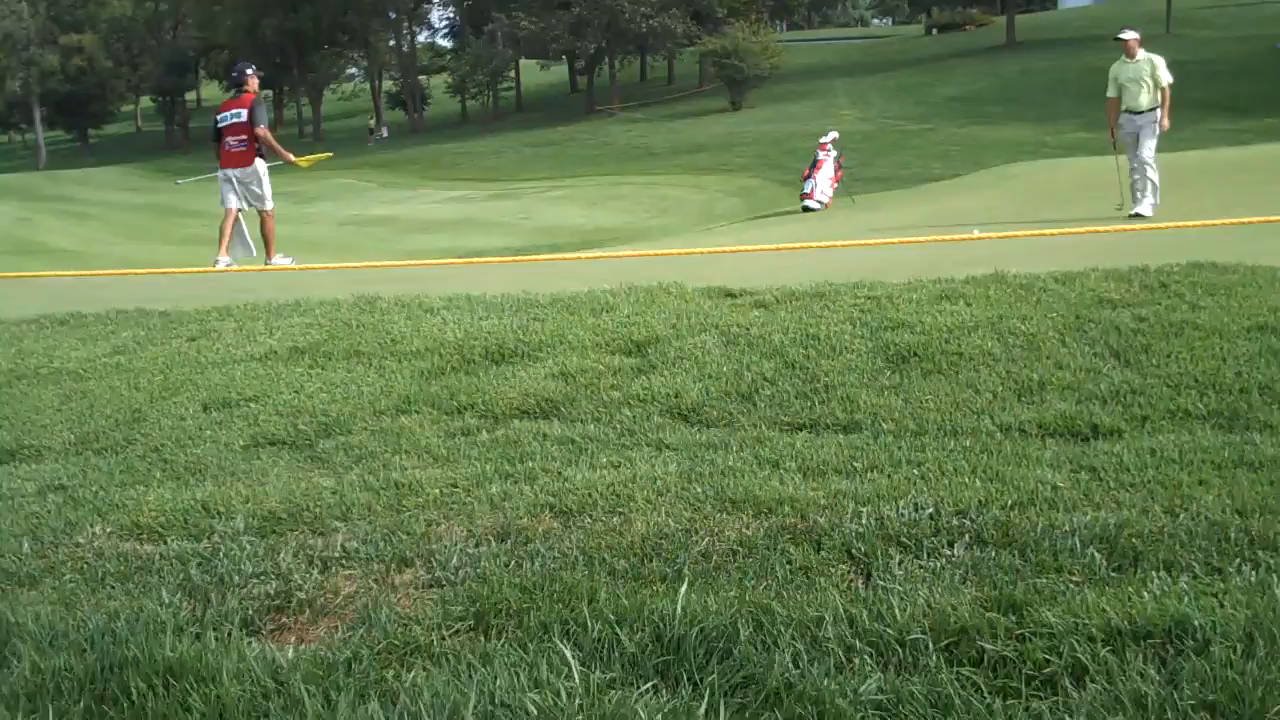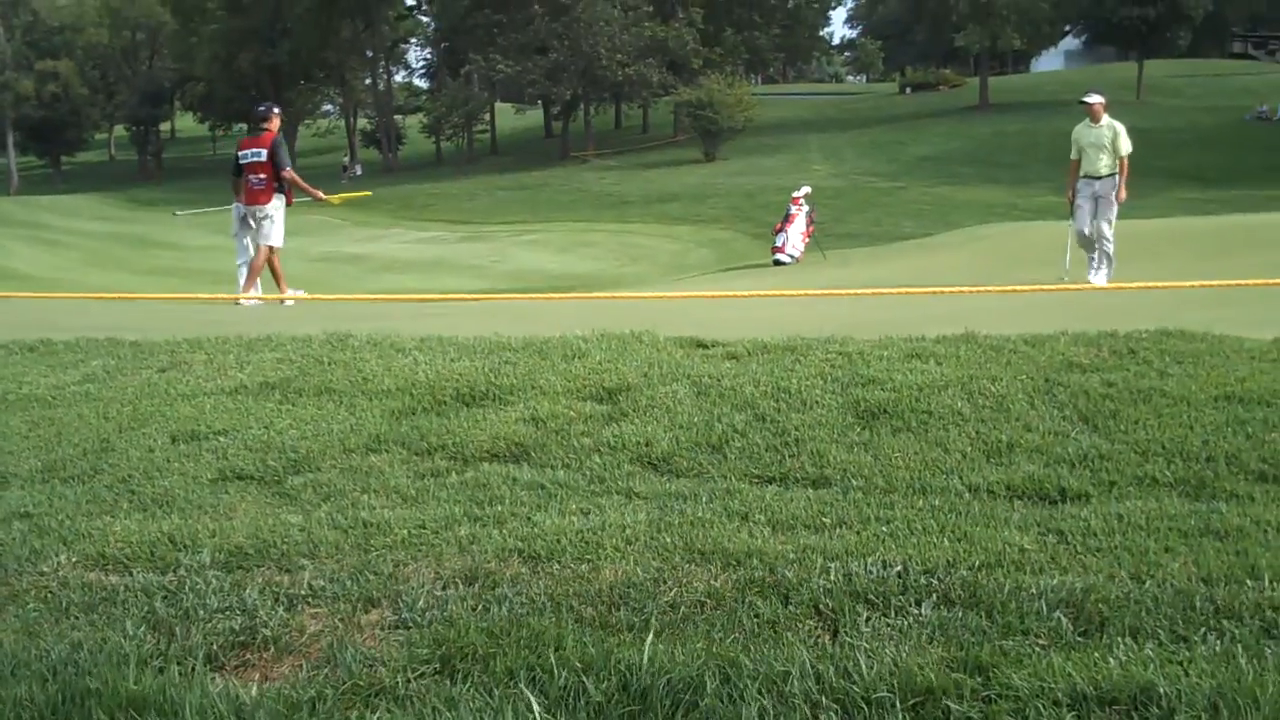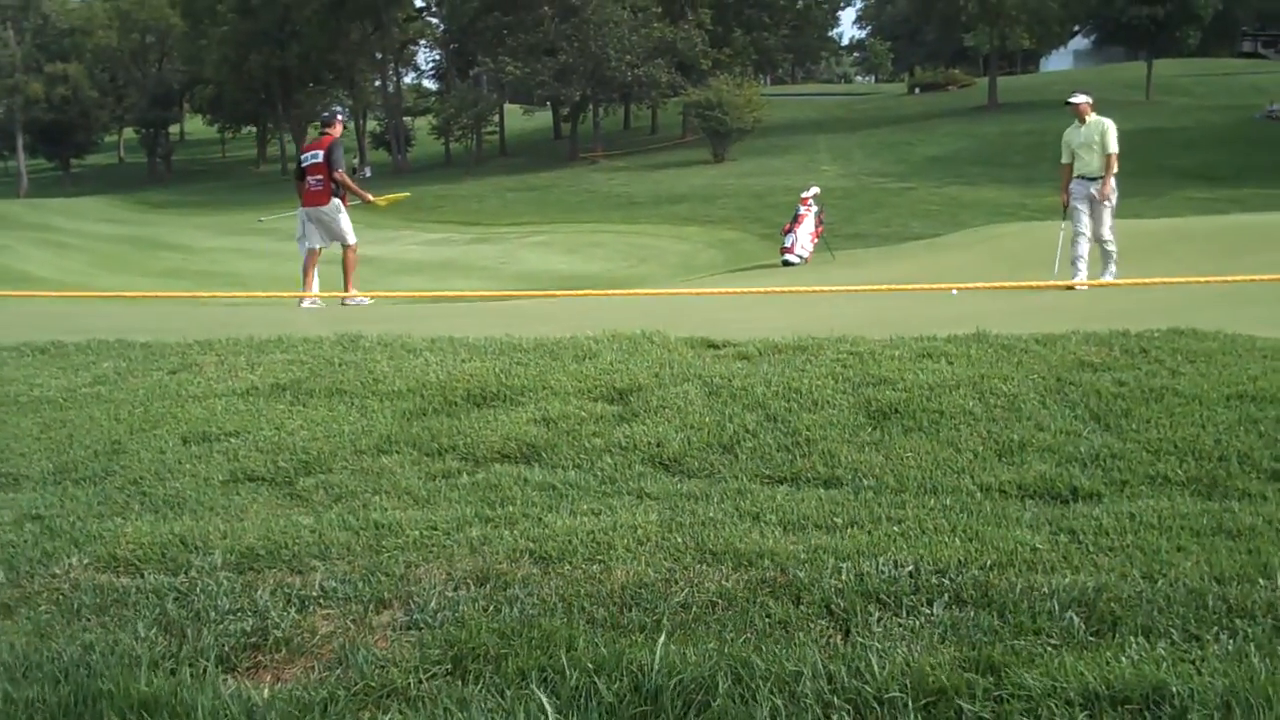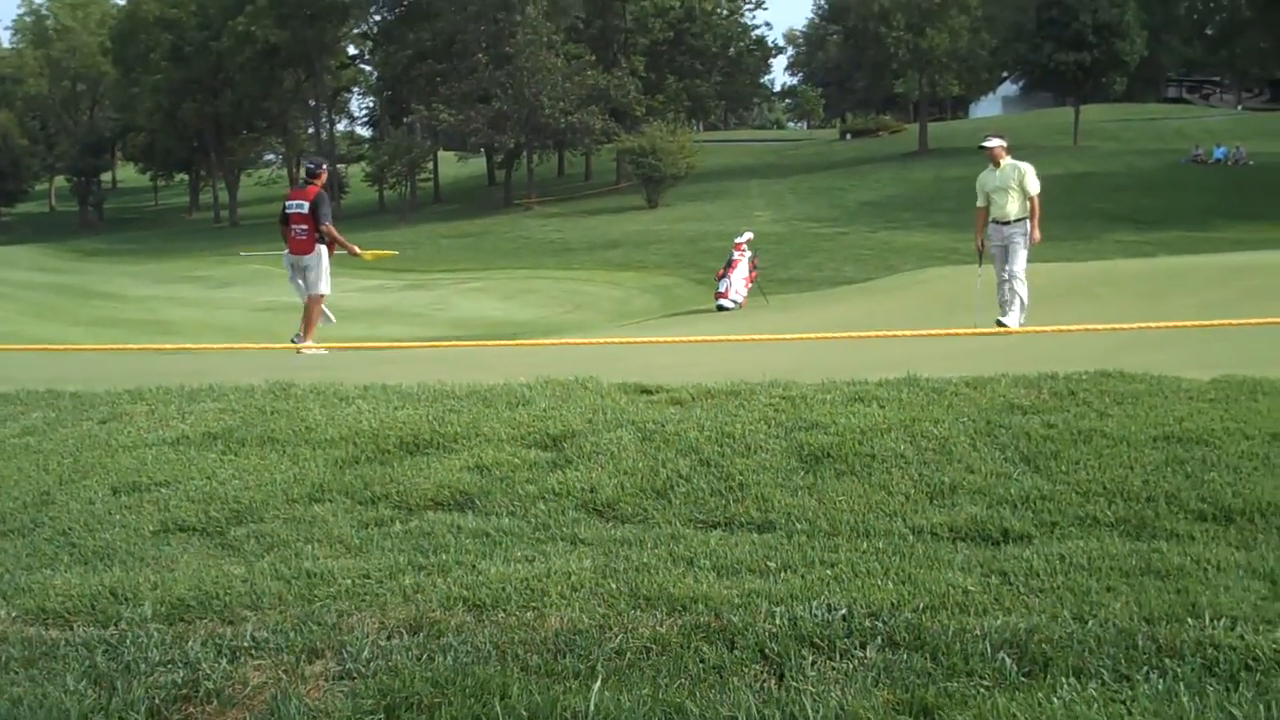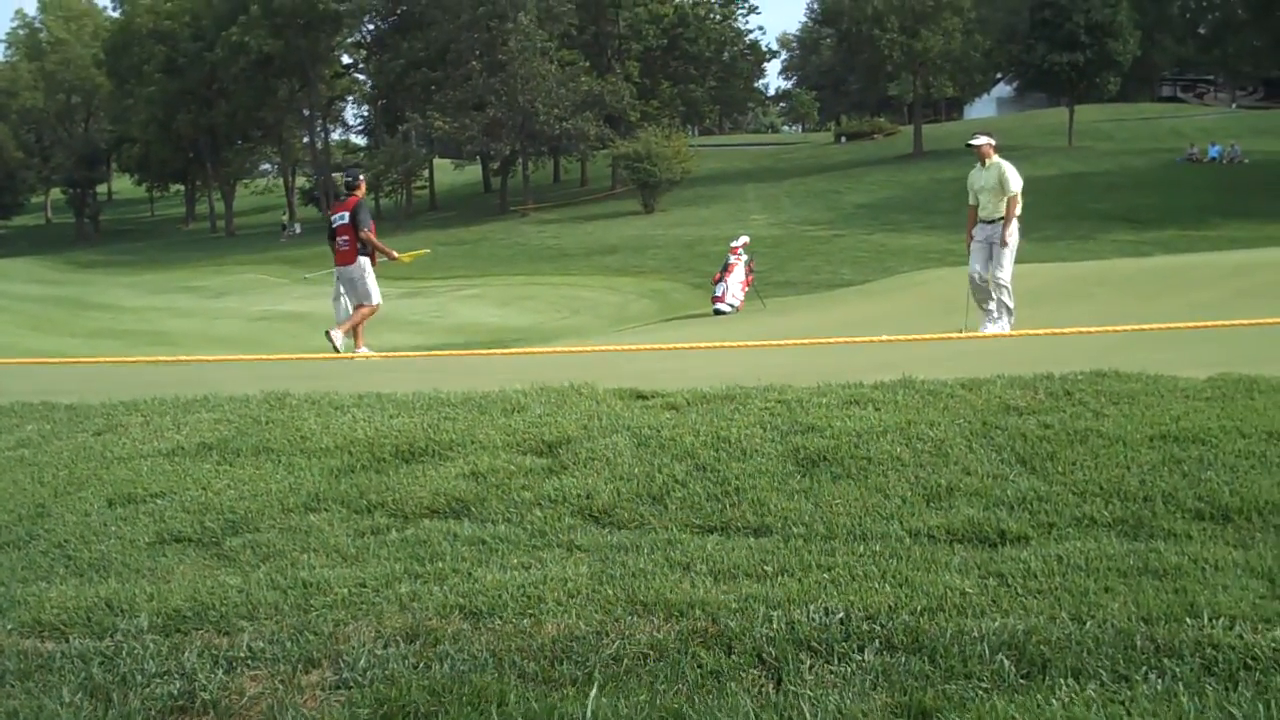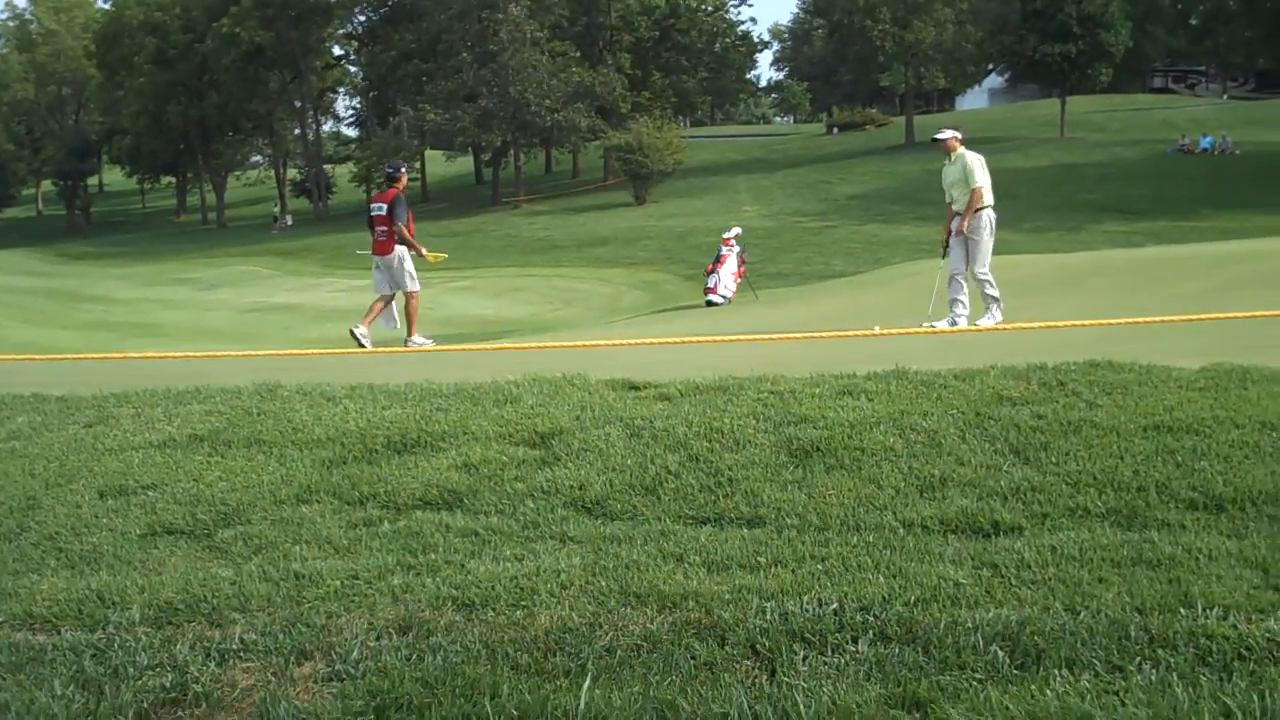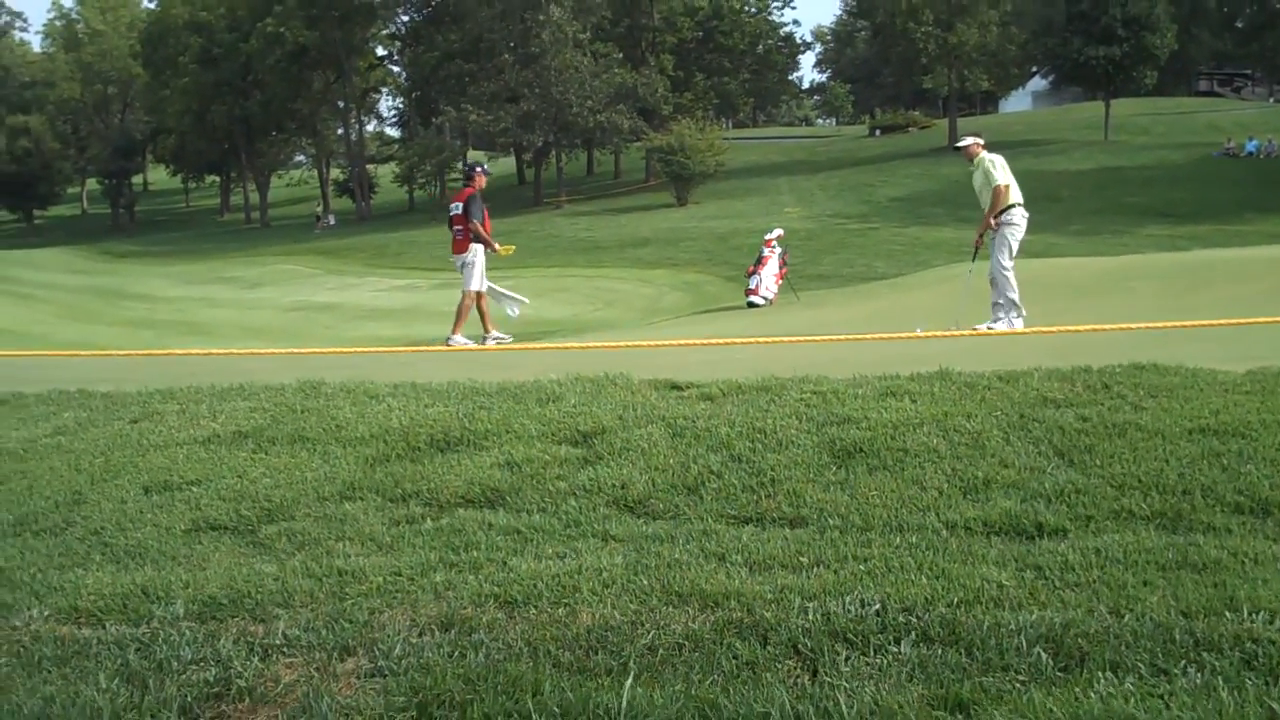
dt=0.5s
person 1, frame 1
left shoulder: (1153, 61)
right shoulder: (1116, 68)
left elbow: (1165, 89)
right elbow: (1113, 98)
left wrist: (1164, 116)
right wrist: (1111, 125)
left hip: (1150, 116)
right hip: (1127, 118)
left knee: (1145, 158)
right knee: (1134, 164)
left ankle: (1148, 203)
right ankle: (1139, 204)
person 1, frame 2
left shoulder: (1115, 128)
right shoulder: (1078, 130)
left elbow: (1123, 159)
left wrist: (1122, 187)
right wrist: (1070, 187)
left hip: (1108, 182)
right hip: (1085, 183)
left knee: (1104, 231)
right knee: (1081, 229)
left ankle: (1103, 273)
right ankle: (1094, 259)
person 1, frame 3
left shoulder: (1105, 125)
right shoulder: (1069, 133)
left elbow: (1112, 156)
left wrist: (1106, 183)
right wrist: (1064, 191)
left hip: (1102, 184)
right hip: (1079, 184)
left knee: (1102, 232)
right knee: (1080, 232)
left ankle: (1109, 270)
right ankle: (1079, 277)
person 1, frame 4
left shoulder: (1021, 169)
right shoulder: (983, 177)
left elbow: (1034, 198)
right elbow: (982, 208)
left wrist: (1035, 227)
right wrist: (978, 235)
left hip: (1019, 227)
right hip: (995, 229)
left knee: (1015, 272)
right knee: (1002, 277)
left ankle: (1014, 318)
right ankle: (1008, 318)
person 1, frame 5
left shoulder: (1004, 168)
right shoulder: (974, 174)
left elbow: (1013, 199)
left wrist: (1007, 229)
right wrist: (969, 232)
left hip: (1005, 227)
right hip: (982, 227)
left knee: (1000, 276)
right knee: (975, 273)
left ankle: (1004, 322)
right ankle: (990, 315)
person 1, frame 6
left shoulder: (970, 159)
right shoulder: (946, 168)
left elbow: (977, 191)
left wrist: (965, 219)
right wrist: (946, 230)
left hip: (979, 218)
right hip: (959, 221)
left knee: (979, 270)
right knee: (956, 271)
left ankle: (994, 311)
right ankle: (958, 316)
person 1, frame 7
left shoulder: (990, 160)
right shoulder: (976, 173)
left elbow: (1000, 188)
left wrist: (989, 217)
right wrist: (980, 233)
left hip: (1011, 217)
right hip: (999, 222)
left knee: (1002, 267)
right knee: (995, 272)
left ankle: (1014, 317)
right ankle: (1000, 318)
person 2, frame 1
left shoulder: (222, 108)
right shoulder: (255, 101)
left elbow: (217, 142)
right elbow: (260, 131)
left wrist: (223, 163)
right wrist: (282, 153)
left hip: (228, 167)
right hip: (251, 165)
left knee: (231, 212)
right knee: (267, 211)
left ankle: (223, 258)
right ankle: (272, 259)
person 2, frame 2
left shoulder: (243, 143)
right shoulder: (275, 140)
left elbow: (236, 177)
right elbow: (286, 173)
left wrist: (239, 197)
right wrist: (311, 192)
left hip: (251, 203)
right hip: (271, 201)
left knee: (270, 248)
right knee: (264, 249)
left ankle: (284, 291)
right ankle: (245, 294)
person 2, frame 3
left shoulder: (307, 148)
right shoulder: (333, 143)
left elbow: (299, 181)
right elbow: (338, 175)
left wrist: (305, 201)
right wrist: (361, 194)
left hip: (310, 206)
right hip: (329, 203)
left knee: (313, 249)
right knee: (350, 246)
left ankle: (307, 296)
right ankle: (349, 294)
person 2, frame 4
left shoulder: (291, 194)
right shoulder: (319, 195)
left elbow: (283, 225)
right elbow: (325, 227)
left wrist: (290, 245)
right wrist: (349, 247)
left hip: (296, 253)
right hip: (314, 251)
left knee: (312, 296)
right knee: (317, 297)
left ankle: (302, 334)
right ankle: (306, 343)
person 2, frame 5
left shoulder: (336, 208)
right shoulder: (359, 204)
left elbow: (332, 240)
right elbow: (364, 234)
right wrist: (387, 252)
left hip: (341, 264)
right hip: (358, 262)
left knee: (357, 306)
right knee: (371, 305)
left ankle: (360, 348)
right ankle: (338, 331)
person 2, frame 6
left shoulder: (376, 198)
right shoulder: (397, 197)
left elbow: (373, 226)
right elbow: (398, 227)
right wrist: (417, 247)
left hip: (379, 252)
right hip: (396, 251)
left knee: (386, 296)
right knee: (412, 293)
left ankle: (361, 328)
right ankle: (412, 337)
person 2, frame 7
left shoulder: (456, 197)
right shoulder: (473, 195)
left elbow: (452, 226)
right elbow: (473, 224)
right wrist: (491, 243)
left hip: (459, 250)
right hip: (472, 250)
left knee: (481, 292)
right knee: (469, 294)
left ankle: (490, 333)
right ankle: (455, 335)
